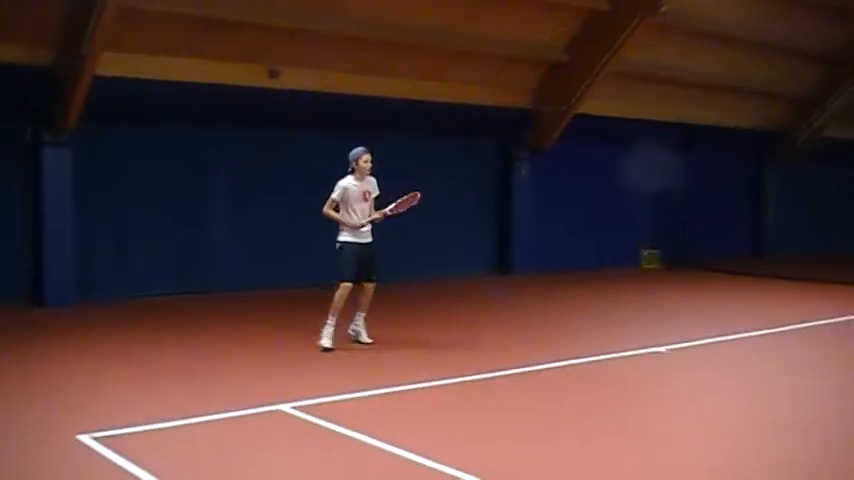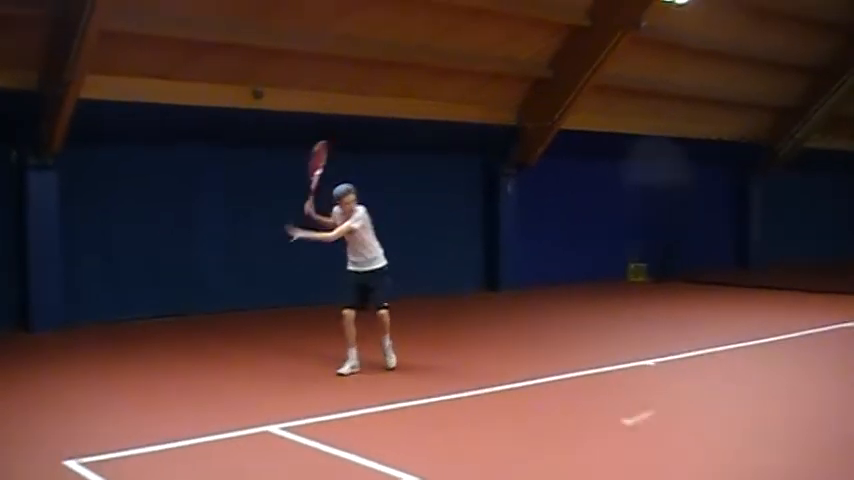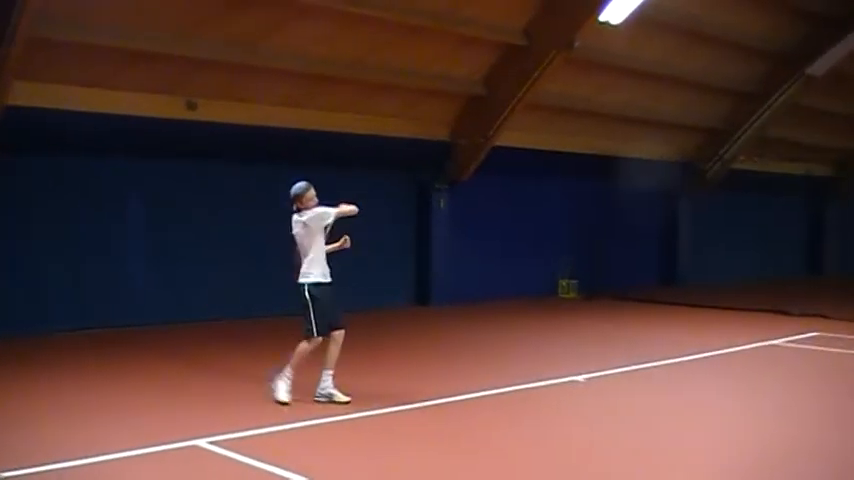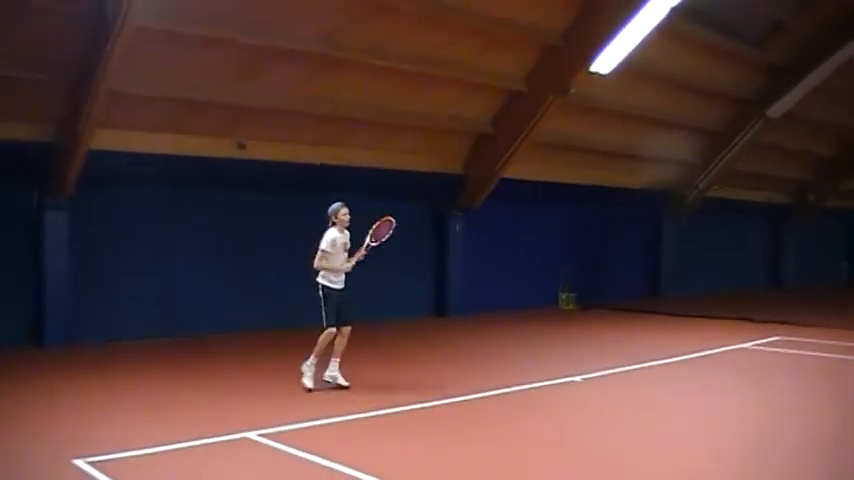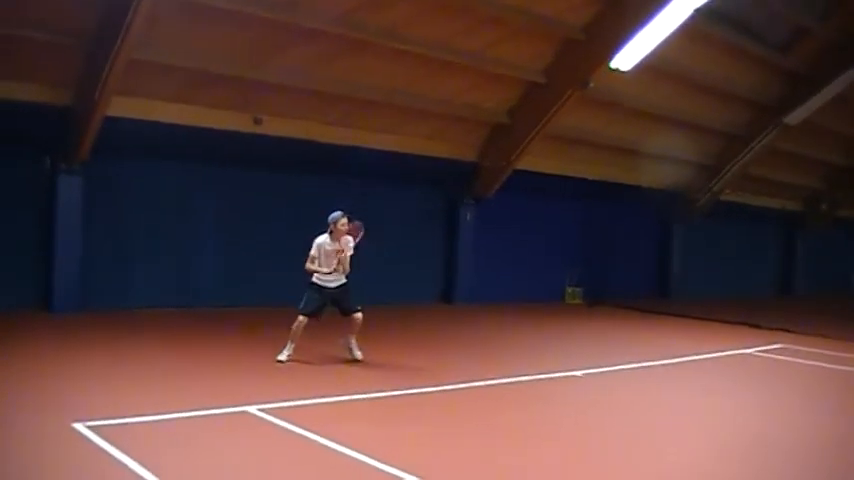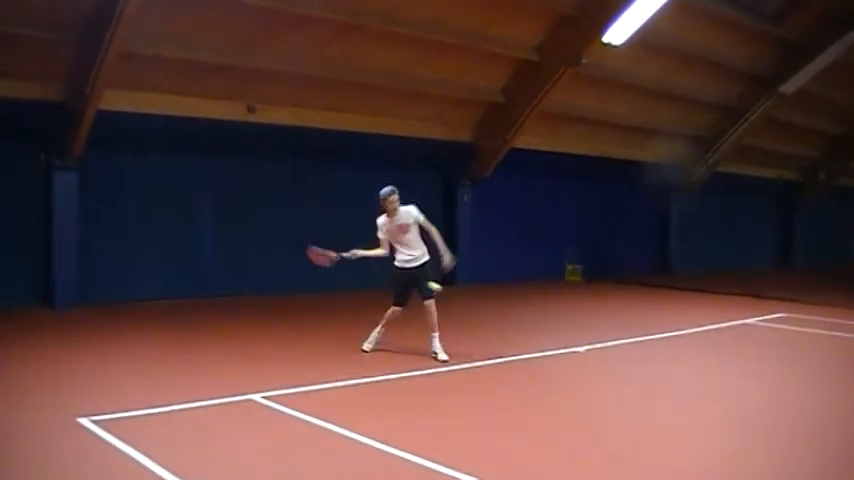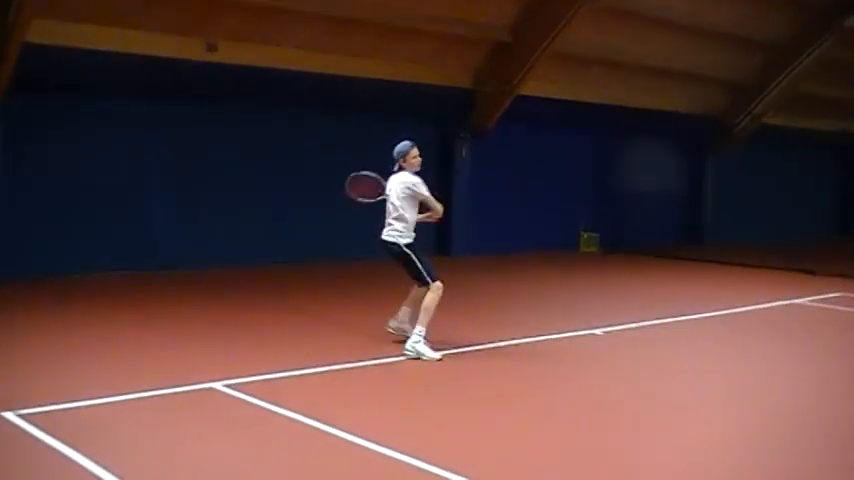
dt=0.7s
person 1, frame 1
left shoulder: (372, 182)
right shoulder: (344, 185)
right elbow: (327, 210)
left wrist: (376, 215)
right wrist: (349, 222)
left hip: (367, 241)
right hip: (348, 241)
left knee: (369, 285)
right knee: (346, 285)
left ankle: (357, 327)
right ankle: (328, 331)
person 1, frame 2
left shoulder: (360, 213)
right shoulder: (337, 212)
left elbow: (333, 236)
right elbow: (334, 225)
left wrist: (303, 234)
right wrist: (313, 215)
left hip: (376, 268)
right hip: (355, 269)
left knee: (382, 312)
right knee: (347, 314)
left ankle: (387, 346)
right ankle: (352, 360)
person 1, frame 3
left shoulder: (298, 219)
right shoulder: (316, 215)
right elbow: (351, 210)
left wrist: (337, 245)
right wrist: (343, 208)
left hip: (321, 283)
right hip: (312, 284)
left knee: (338, 333)
right knee: (314, 338)
left ankle: (325, 387)
right ankle: (284, 379)
person 1, frame 4
left shoulder: (346, 234)
right shoulder: (331, 235)
right elbow: (317, 264)
left wrist: (354, 259)
right wrist: (341, 268)
left hip: (339, 287)
right hip: (327, 287)
left knee: (345, 329)
right knee: (331, 329)
left ankle: (333, 372)
right ankle: (309, 367)
person 1, frame 5
left shoulder: (349, 241)
right shoulder: (320, 241)
left elbow: (346, 271)
right elbow: (308, 266)
left wrist: (342, 260)
right wrist: (323, 270)
left hip: (340, 286)
right hip: (319, 286)
left knee: (357, 316)
right knee: (301, 319)
left ankle: (351, 342)
right ankle: (288, 350)
person 1, frame 6
left shoulder: (410, 210)
right shoulder: (381, 222)
left elbow: (431, 230)
right elbow: (384, 251)
left wrist: (444, 252)
right wrist: (361, 253)
left hip: (422, 263)
right hip: (402, 267)
left knee: (429, 303)
right knee: (397, 308)
left ankle: (436, 346)
right ankle: (376, 334)
person 1, frame 7
left shoulder: (394, 179)
right shoulder: (411, 181)
right elbow: (439, 209)
left wrist: (428, 215)
right wrist: (435, 211)
left hip: (395, 239)
right hip: (400, 242)
left knee: (427, 282)
right knee: (436, 286)
left ankle: (401, 320)
right ankle: (416, 343)
